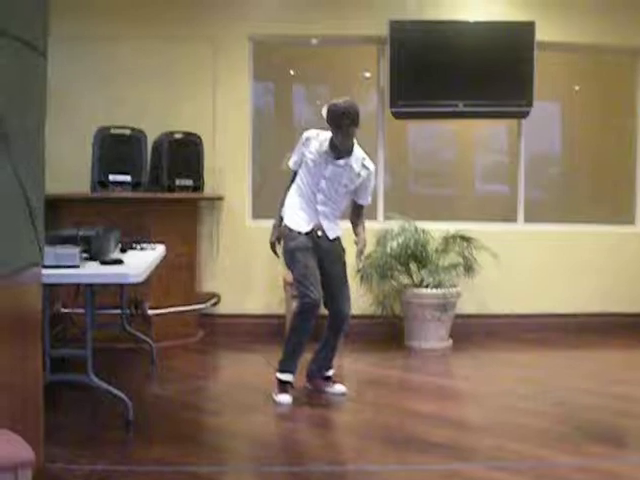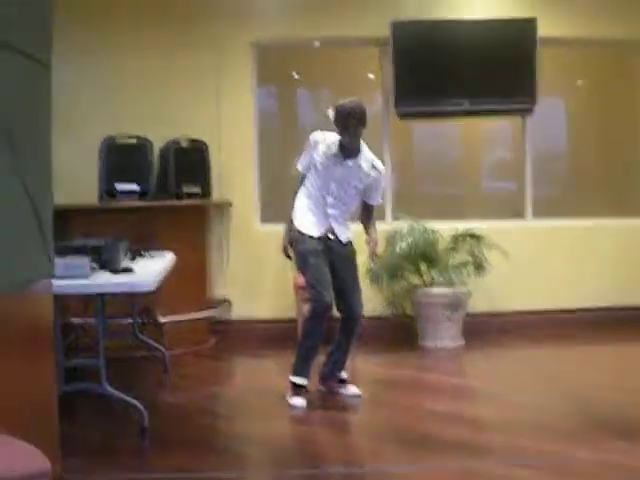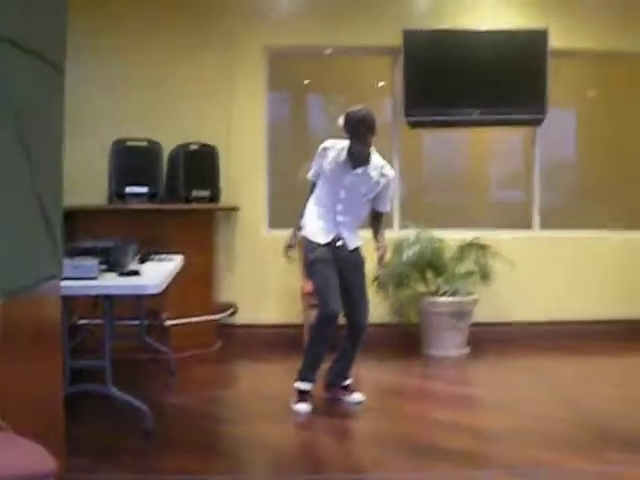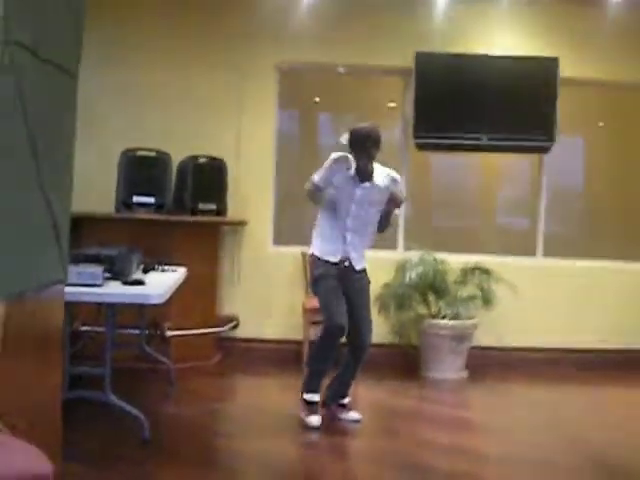
dt=0.3s
person 1, frame 1
left shoulder: (364, 168)
right shoulder: (310, 141)
left elbow: (357, 210)
right elbow: (292, 181)
left wrist: (360, 233)
right wrist: (278, 223)
left hip: (329, 237)
right hip: (297, 231)
left knee: (341, 311)
right knee: (310, 299)
left ankle: (319, 373)
right ankle: (285, 375)
person 1, frame 2
left shoulder: (373, 169)
right shoulder: (317, 143)
left elbow: (367, 209)
right elbow: (302, 185)
left wrist: (371, 233)
right wrist: (289, 228)
left hip: (340, 239)
right hip: (308, 234)
left knee: (353, 312)
right knee: (323, 302)
left ankle: (332, 374)
right ankle: (298, 378)
person 1, frame 3
left shoulder: (383, 175)
right shoulder: (327, 152)
left elbow: (377, 217)
right elbow: (313, 193)
left wrist: (381, 239)
right wrist: (296, 231)
left hip: (349, 247)
right hip: (317, 241)
left knee: (359, 320)
right knee: (330, 310)
left ankle: (337, 381)
right ankle: (304, 384)
person 1, frame 4
left shoulder: (390, 181)
right shoulder: (337, 163)
left elbow: (382, 226)
right elbow: (312, 188)
left wrist: (394, 208)
right wrist: (322, 196)
left hip: (356, 265)
right hip: (326, 260)
left knee: (362, 338)
right knee: (337, 323)
left ankle: (336, 398)
right ankle: (310, 395)
